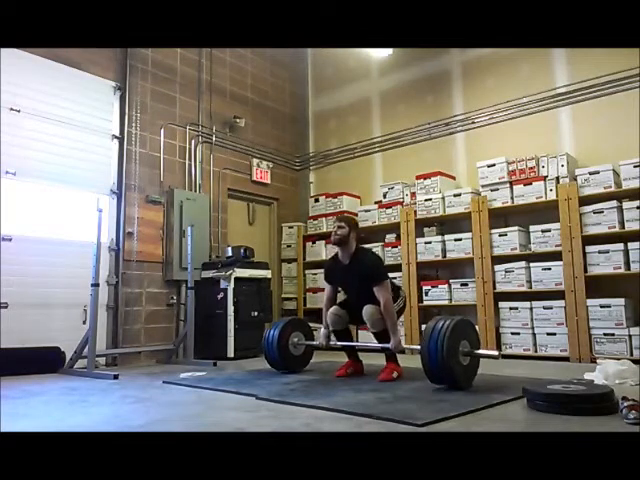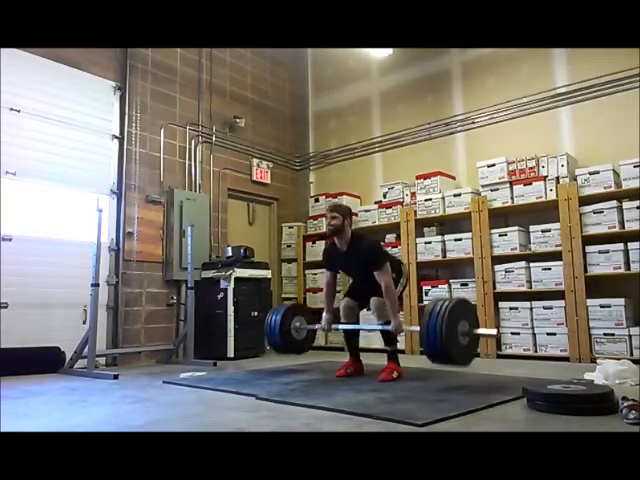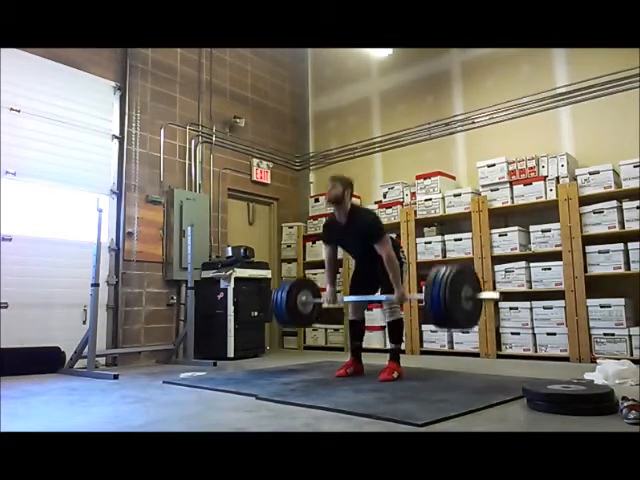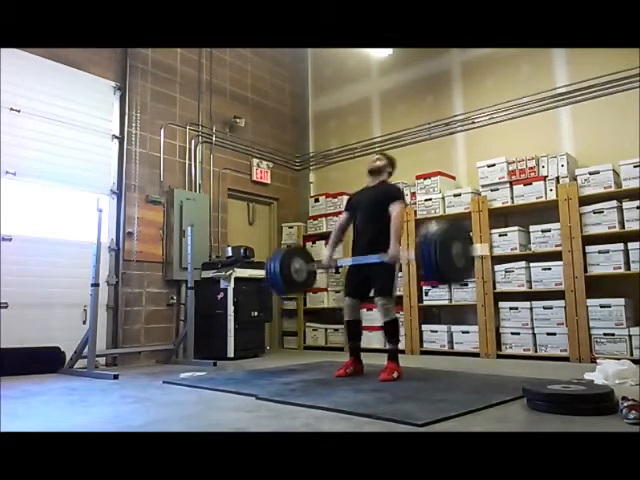
dt=0.3s
person 1, frame 1
left shoulder: (369, 260)
right shoulder: (332, 265)
left elbow: (385, 299)
right elbow: (329, 297)
left wrist: (394, 336)
right wrist: (324, 329)
left hip: (393, 298)
left knee: (370, 313)
right knee: (333, 314)
left ankle: (392, 363)
right ankle: (354, 361)
person 1, frame 2
left shoulder: (367, 245)
right shoulder: (330, 251)
left elbow: (385, 283)
right elbow: (329, 283)
left wrist: (396, 318)
right wrist: (327, 314)
left hip: (392, 273)
right hip: (364, 278)
left knee: (378, 305)
right knee: (346, 308)
left ankle: (393, 363)
right ankle: (355, 362)
person 1, frame 3
left shoulder: (365, 218)
right shoulder: (330, 225)
left elbow: (387, 253)
right elbow: (330, 257)
left wrist: (398, 288)
right wrist: (330, 287)
left hip: (390, 258)
right hip: (364, 264)
left knee: (390, 304)
right knee: (354, 307)
left ankle: (394, 363)
right ankle: (355, 361)
person 1, frame 4
left shoulder: (390, 190)
right shoulder: (357, 196)
left elbow: (398, 214)
right elbow: (341, 223)
left wrist: (395, 247)
right wrist: (329, 248)
left hip: (382, 256)
right hip: (359, 257)
left knee: (384, 305)
right knee: (350, 306)
left ankle: (393, 363)
right ankle: (355, 361)
